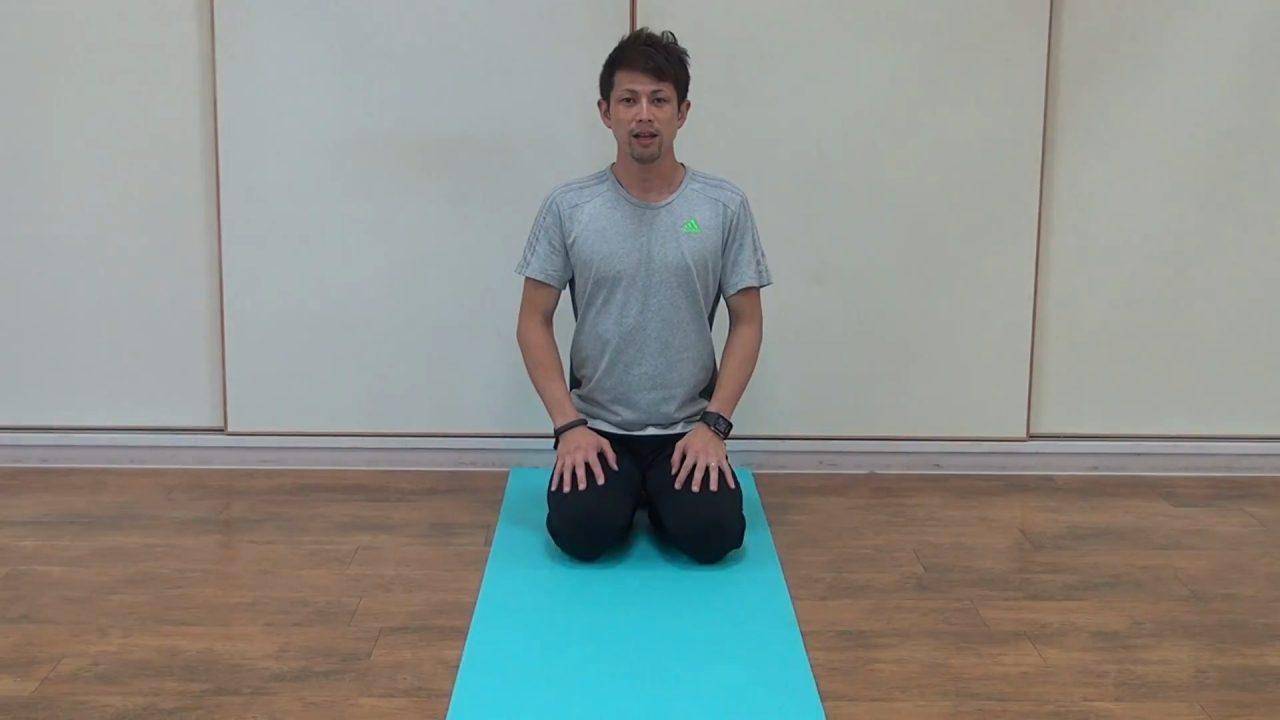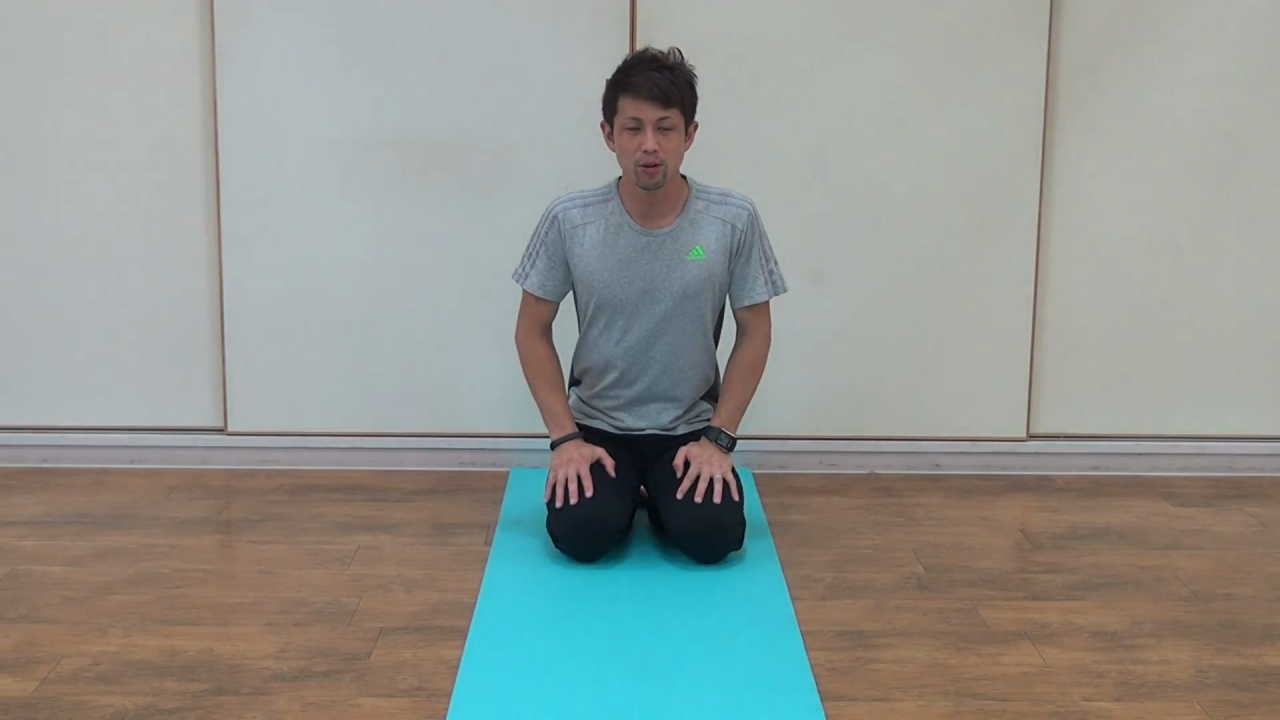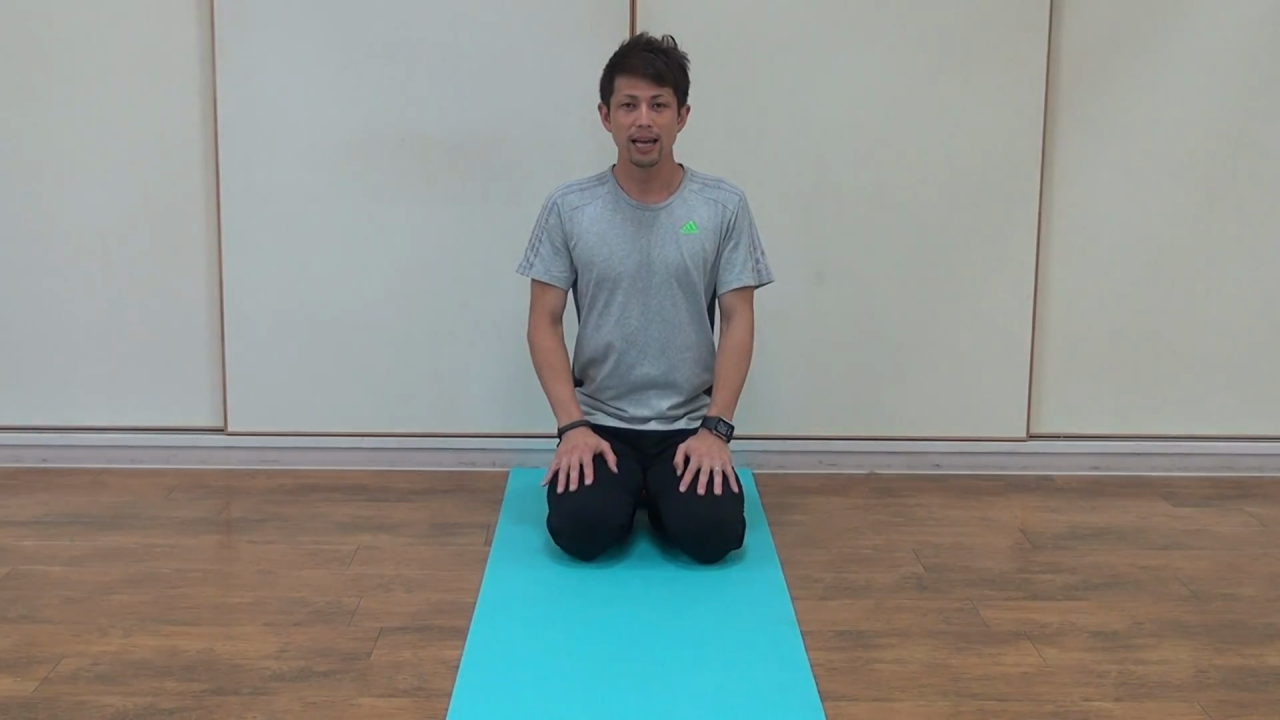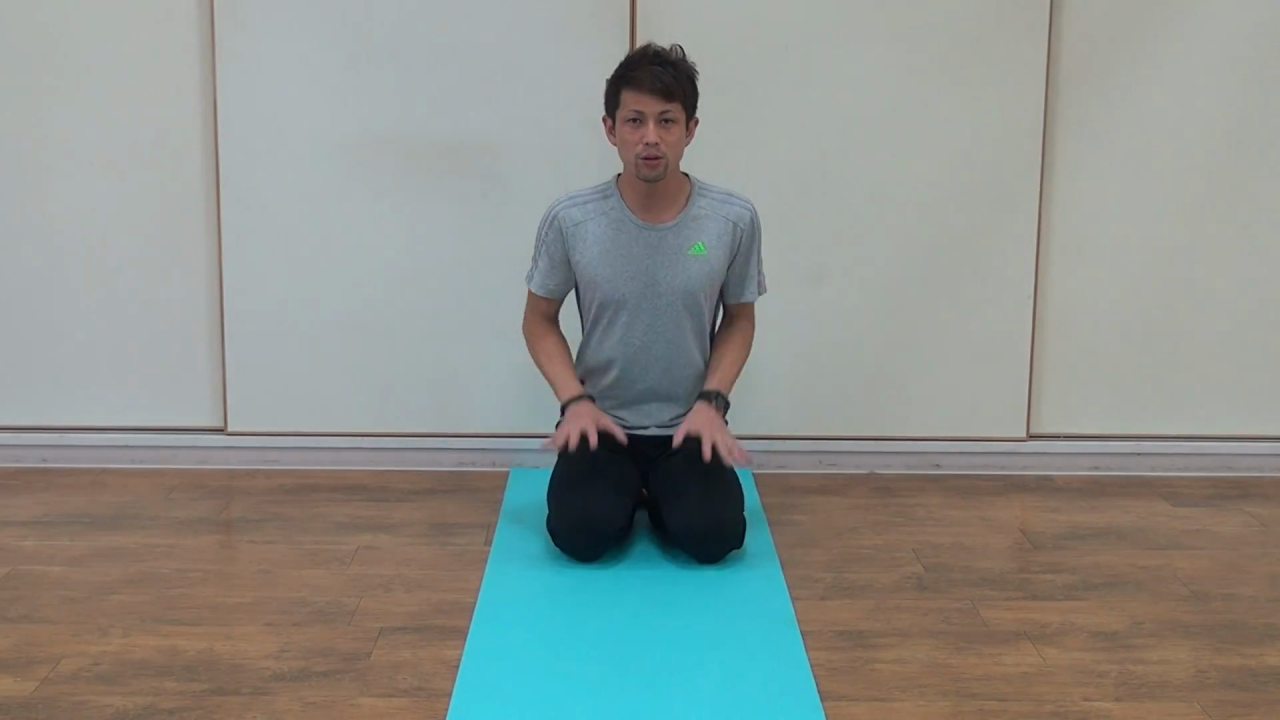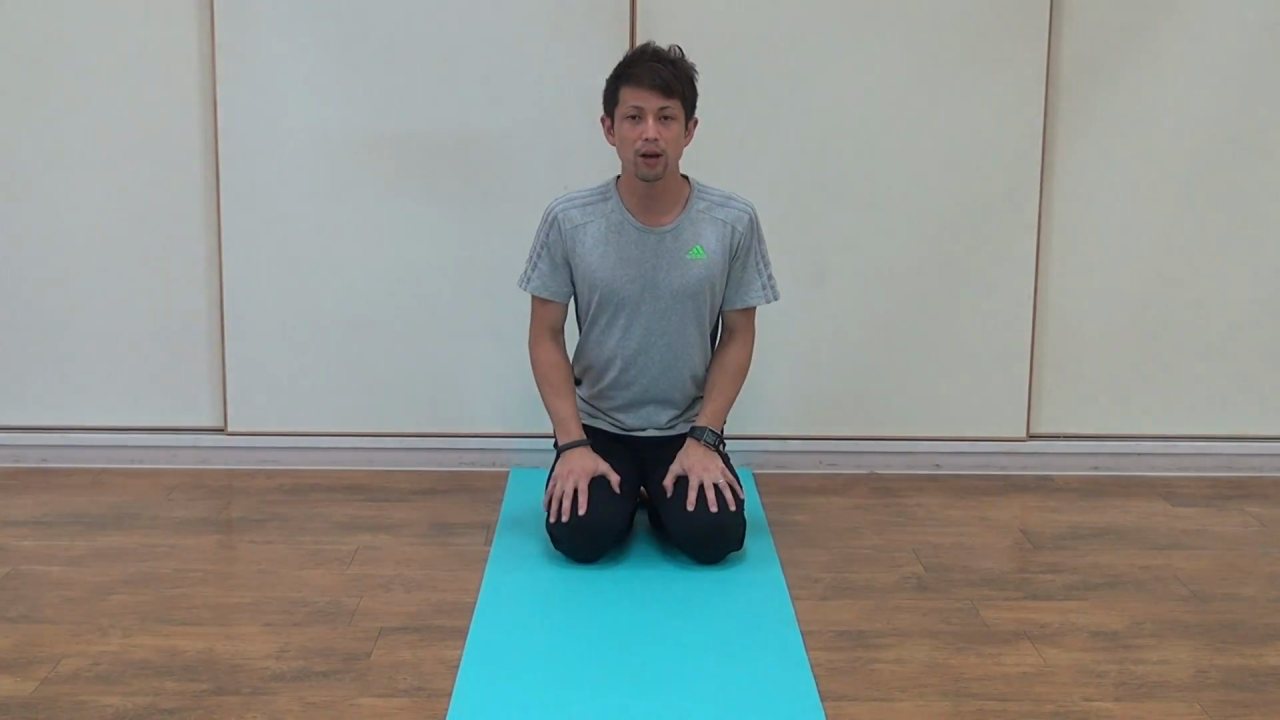
dt=1s
person 1, frame 1
left shoulder: (725, 207)
right shoulder: (567, 207)
left elbow: (746, 323)
right elbow: (535, 322)
left wrist: (715, 423)
right wrist: (567, 425)
left hip: (689, 426)
right hip: (596, 425)
left knee: (711, 535)
right knee: (582, 532)
left ankle: (659, 495)
right ankle: (625, 493)
person 1, frame 2
left shoulder: (734, 221)
right shoulder: (568, 221)
left elbow: (754, 334)
right elbow: (532, 332)
left wrist: (717, 438)
right wrist: (564, 437)
left hip: (689, 426)
right hip: (597, 424)
left knee: (711, 536)
right knee: (580, 534)
left ankle: (658, 496)
right ankle: (624, 495)
person 1, frame 3
left shoulder: (724, 206)
right shoulder: (567, 208)
left elbow: (737, 322)
right elbow: (544, 323)
left wrist: (716, 427)
right wrist: (572, 425)
left hip: (689, 422)
right hip: (599, 420)
left knee: (712, 534)
right knee: (580, 531)
left ankle: (659, 496)
right ankle: (626, 493)
person 1, frame 4
left shoulder: (734, 218)
right shoulder: (568, 219)
left elbow: (739, 318)
right elbow: (539, 320)
left wrist: (712, 399)
right wrist: (574, 399)
left hip: (689, 421)
right hip: (601, 422)
left knee: (714, 536)
right knee: (580, 533)
left ankle: (660, 495)
right ankle: (624, 494)
person 1, frame 5
left shoulder: (734, 222)
right shoulder: (567, 221)
left elbow: (737, 337)
right elbow: (546, 336)
left wrist: (704, 438)
right wrist: (572, 443)
left hip: (687, 428)
right hip: (598, 425)
left knee: (712, 536)
right knee: (581, 535)
left ankle: (659, 496)
right ankle: (625, 495)
